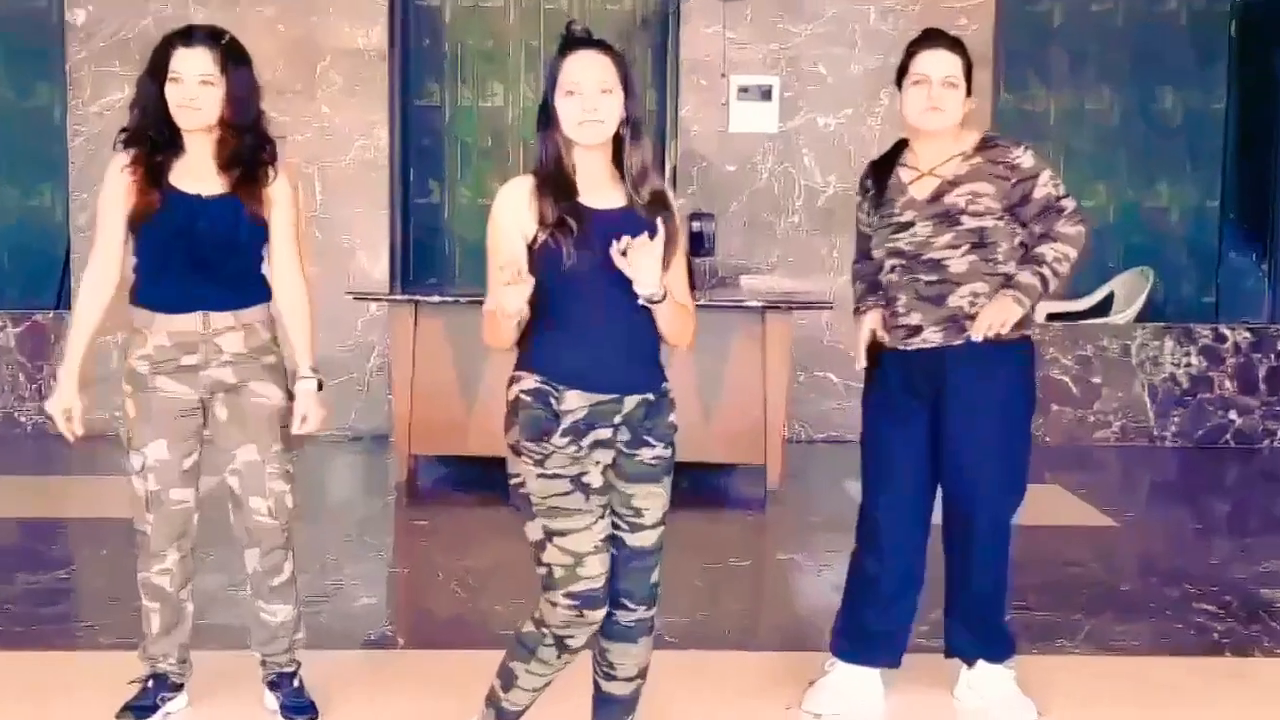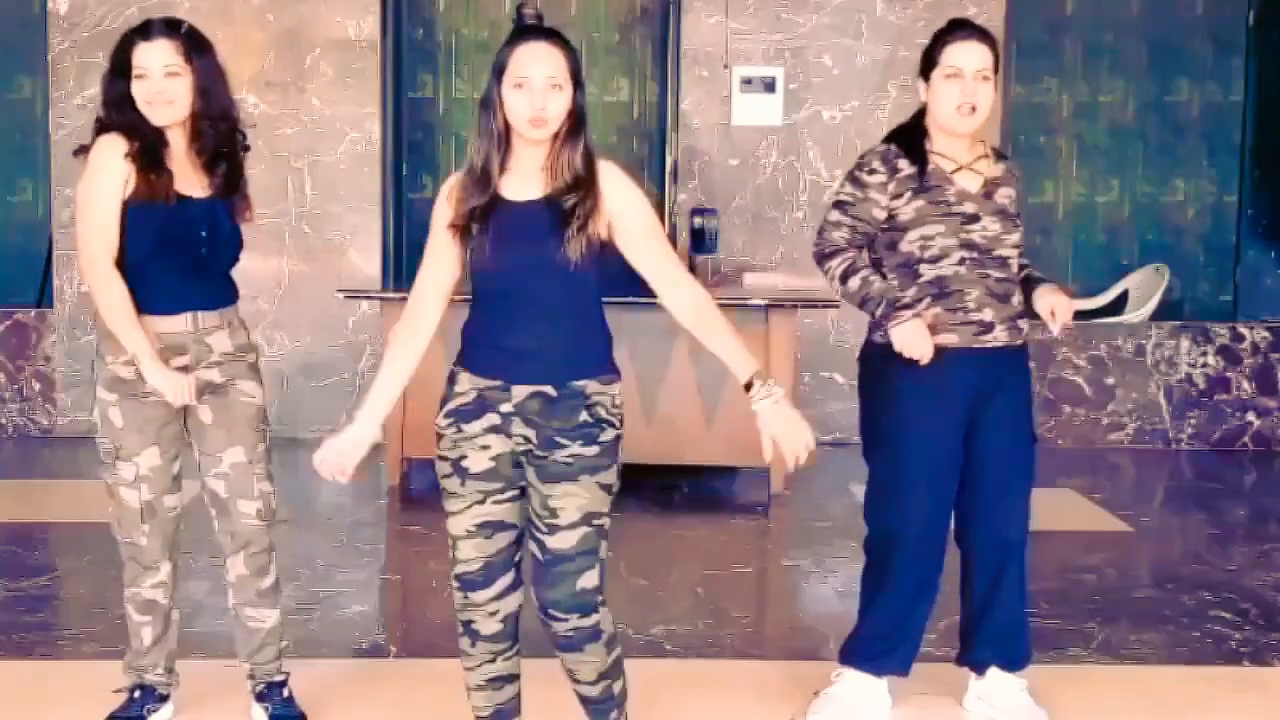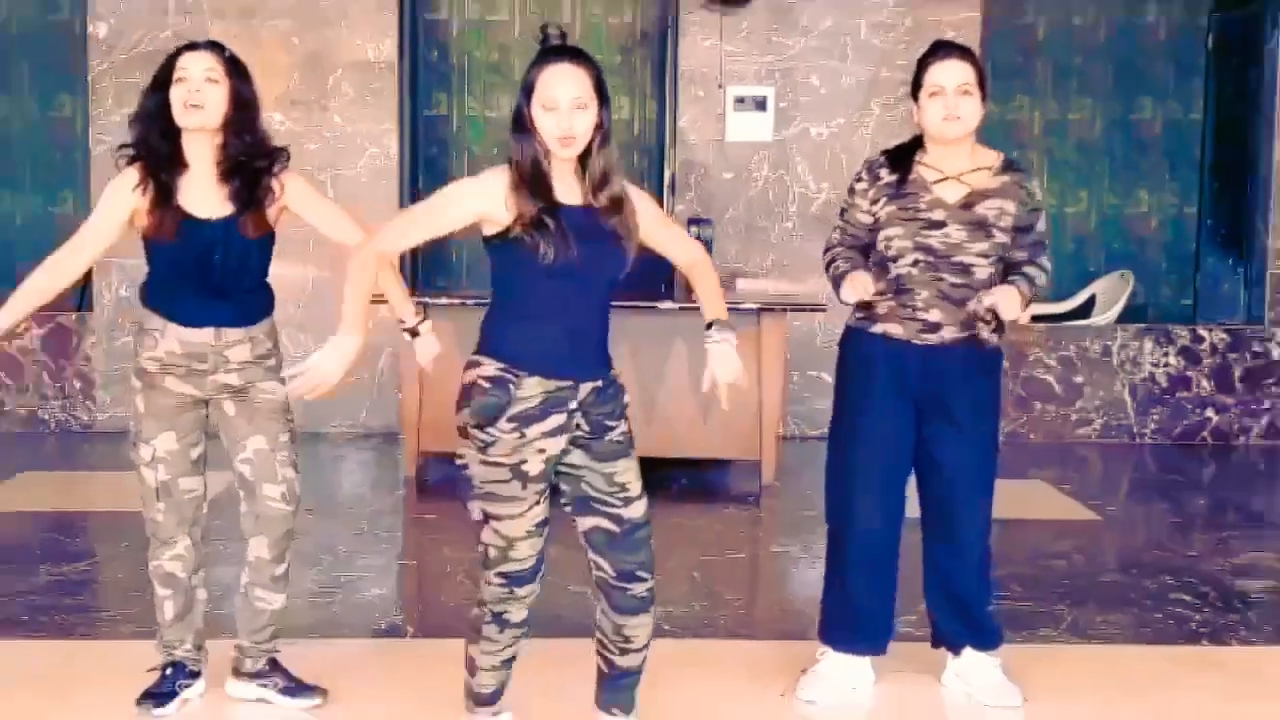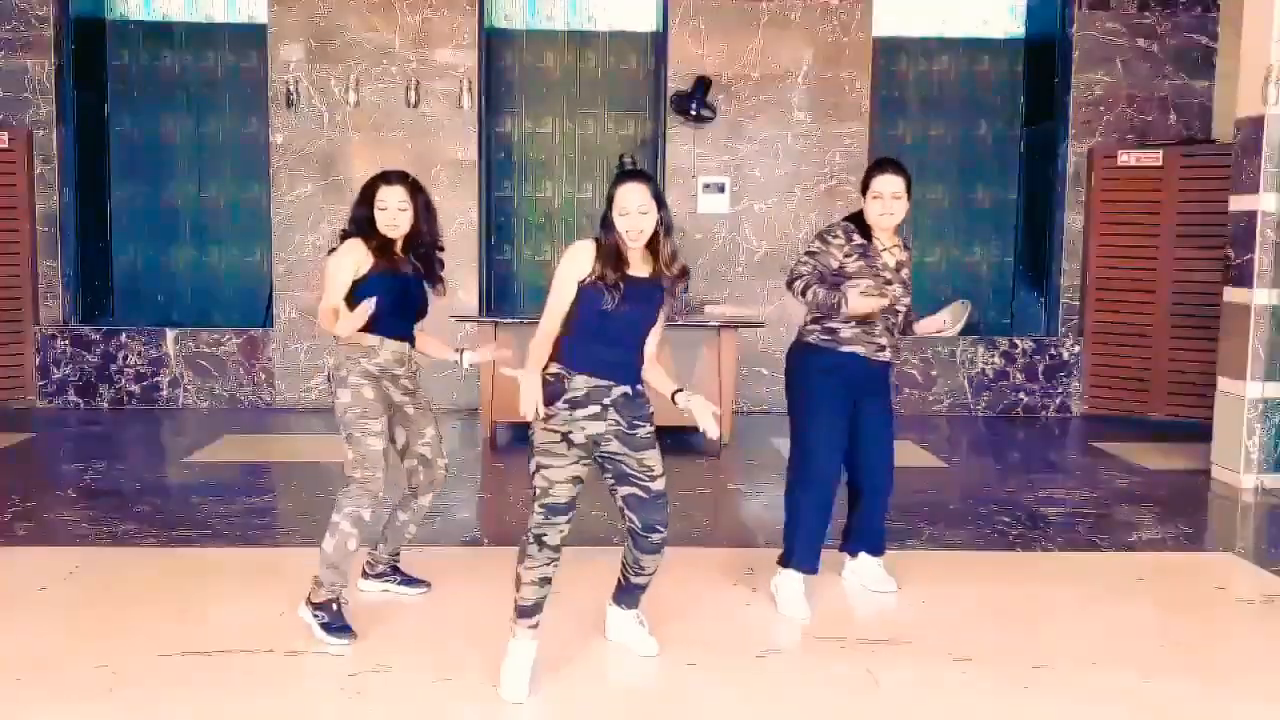
dt=0.7s
person 1, frame 1
left shoulder: (653, 200)
right shoulder: (524, 198)
left elbow: (682, 333)
right elbow: (495, 335)
left wrist: (654, 288)
right wrist: (508, 309)
left hip: (643, 413)
right hip: (556, 411)
left knee: (632, 604)
right knee: (576, 604)
person 1, frame 2
left shoulder: (604, 188)
right shoulder: (462, 193)
left elbow: (681, 291)
right elbow: (423, 311)
left wrist: (759, 388)
right wrist: (366, 422)
left hip: (578, 404)
right hip: (477, 405)
left knee: (572, 599)
right knee: (482, 600)
person 1, frame 3
left shoulder: (619, 201)
right shoulder: (498, 191)
left elbow: (695, 259)
right elbow: (374, 249)
left wrist: (718, 330)
right wrist: (349, 337)
left hip: (595, 403)
right hip: (509, 404)
left knee: (632, 577)
right knee: (513, 582)
person 1, frame 4
left shoulder: (668, 277)
right shoulder: (585, 254)
right elbow: (549, 326)
left wrist: (682, 395)
right wrist: (530, 375)
left hip: (628, 409)
right hip: (566, 398)
left knee: (652, 522)
right knee: (549, 521)
left ankle: (622, 613)
person 2, frame 1
left shoulder: (262, 175)
right shoulder: (134, 169)
left elbow: (287, 277)
right elbow: (101, 273)
left wrist: (308, 376)
right wrist: (69, 372)
left hip: (246, 351)
right hip: (158, 356)
left knee: (265, 511)
right knee: (161, 515)
person 2, frame 2
left shoulder: (222, 163)
right shoulder: (115, 153)
right elbow: (99, 266)
right wrist: (153, 365)
left hip: (225, 350)
right hip: (136, 358)
left knee: (249, 517)
right knee: (145, 532)
person 2, frame 3
left shoulder: (267, 180)
right shoulder: (143, 181)
left elbow: (360, 240)
right elbow: (70, 259)
left wrist: (412, 322)
left hip: (250, 356)
right hip: (167, 358)
left knee: (274, 502)
right knee: (171, 514)
left ankle: (256, 661)
right ankle: (182, 662)
person 2, frame 4
left shoulder: (416, 261)
right shoulder: (357, 249)
right elbow: (328, 310)
left wrist: (464, 356)
right wrist: (342, 322)
left hip: (404, 374)
right hip: (362, 368)
left knee: (431, 470)
right knee: (367, 481)
person 3, frame 1
left shoulder: (1007, 164)
right shoulder: (880, 178)
left elbow: (1065, 226)
left wrist: (1018, 294)
right wrist: (868, 306)
left hip: (984, 364)
right hip: (897, 367)
left knee: (980, 510)
right knee: (887, 512)
left ankle: (984, 660)
right ankle: (859, 659)
person 3, frame 2
left shoulder: (1001, 171)
right shoulder: (889, 164)
right elbow: (835, 247)
left wrist: (1039, 289)
right wrist: (893, 313)
left hip: (1001, 370)
right hip: (915, 370)
left knee: (1000, 524)
right knee: (909, 523)
person 3, frame 3
left shoulder: (1014, 184)
right shoulder: (883, 174)
left elbow: (1033, 258)
right elbow: (842, 244)
left wrist: (1017, 290)
right wrist: (851, 277)
left hip: (967, 366)
right hip: (878, 358)
left knee: (961, 507)
right knee: (863, 503)
left ankle: (971, 652)
right ankle: (848, 652)
person 3, frame 4
left shoulder: (901, 253)
right shoulder: (842, 236)
right elbow: (800, 278)
left wrist: (914, 325)
right wrist: (844, 302)
left hip: (872, 374)
right hip: (823, 365)
left knee: (875, 469)
right knee: (817, 466)
